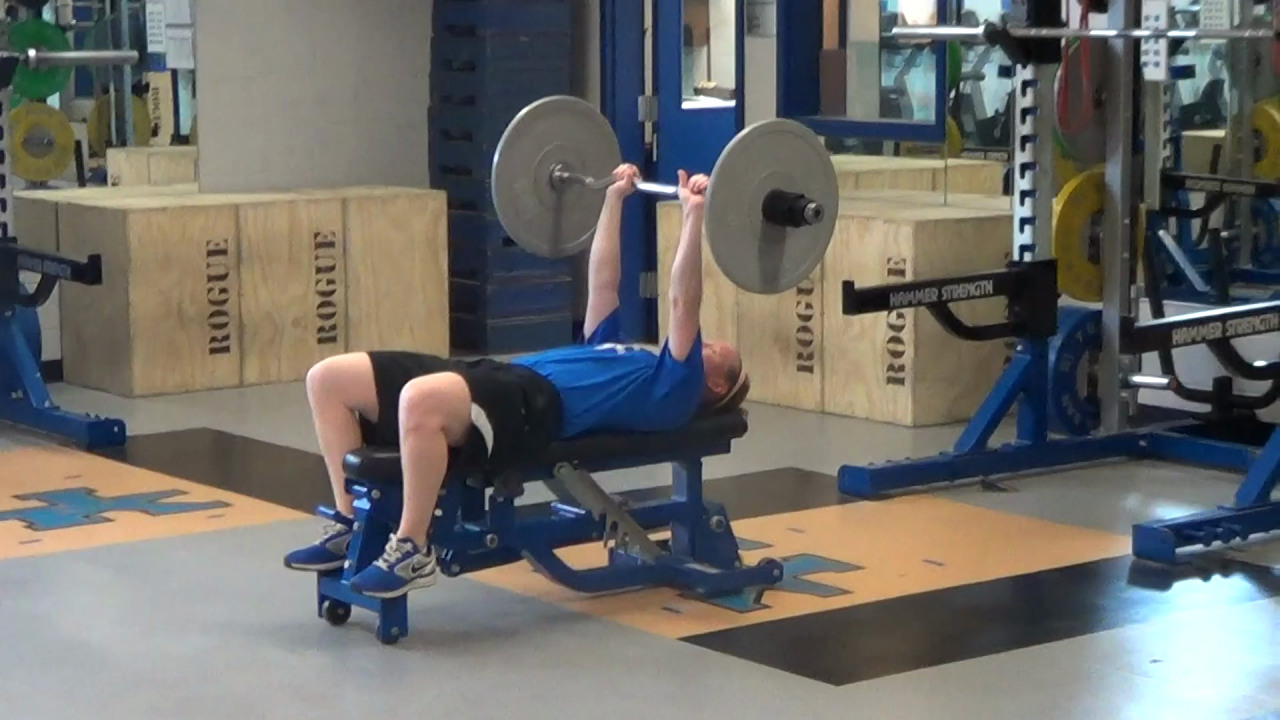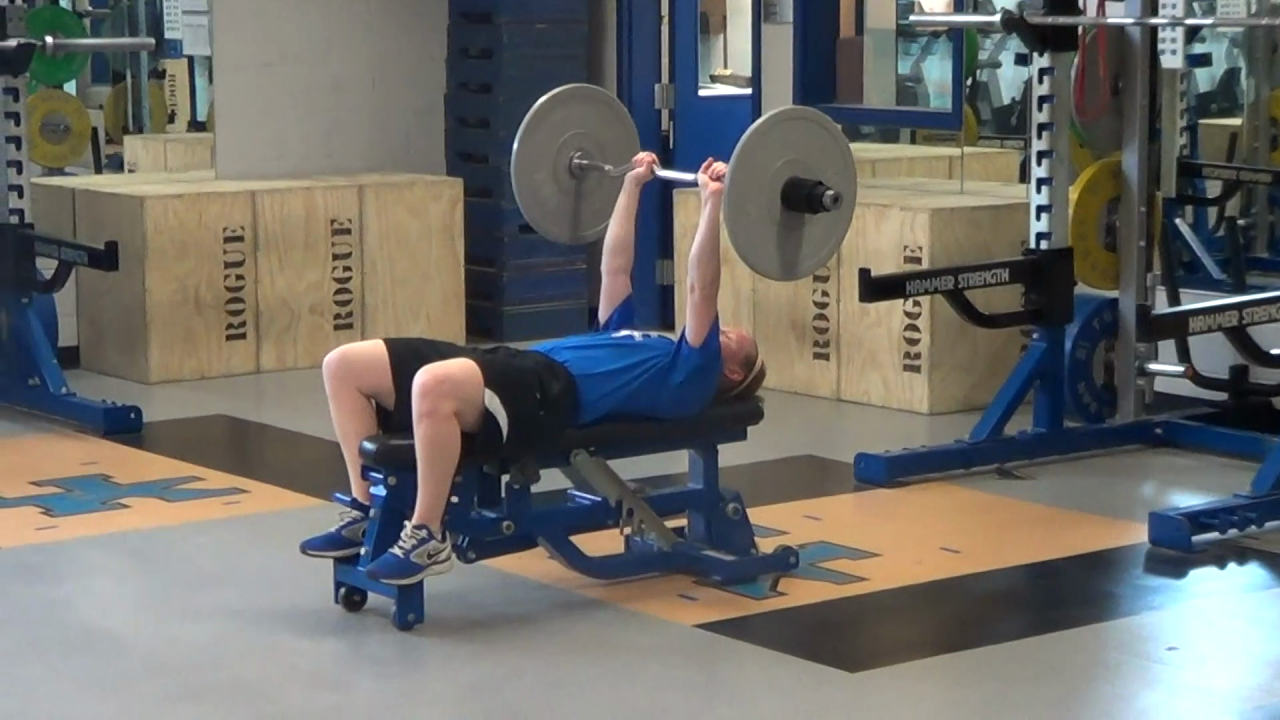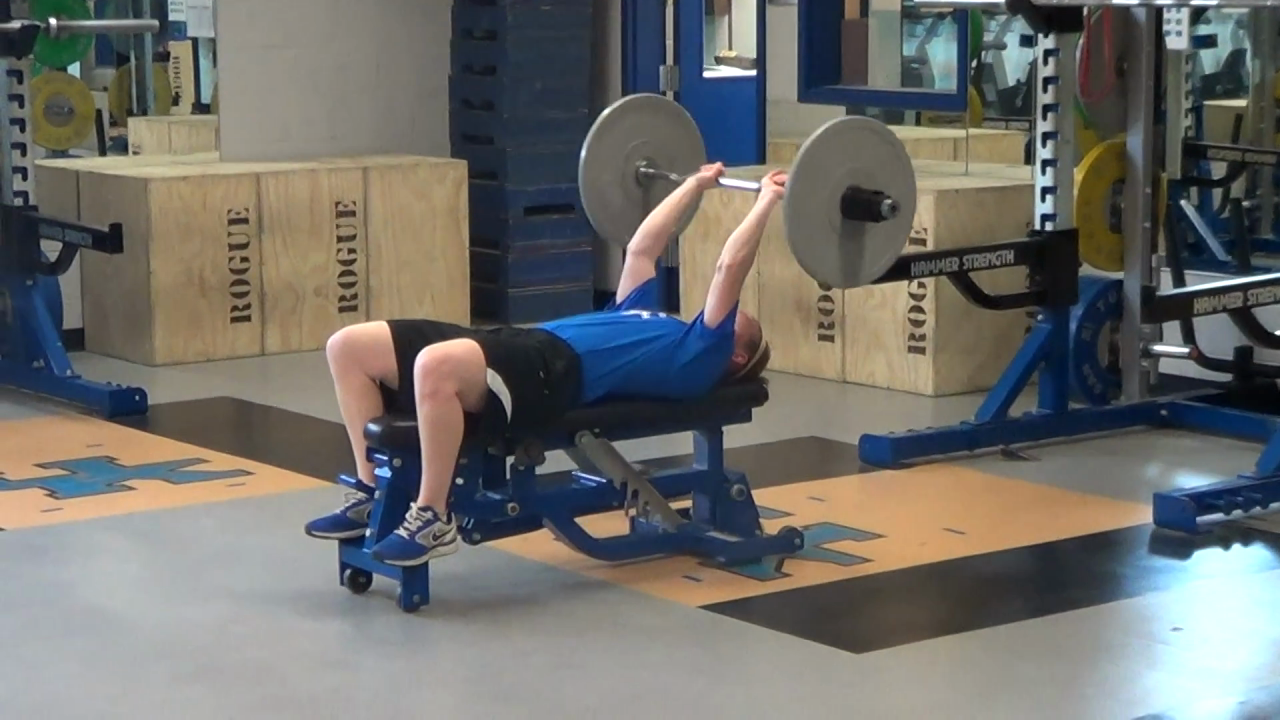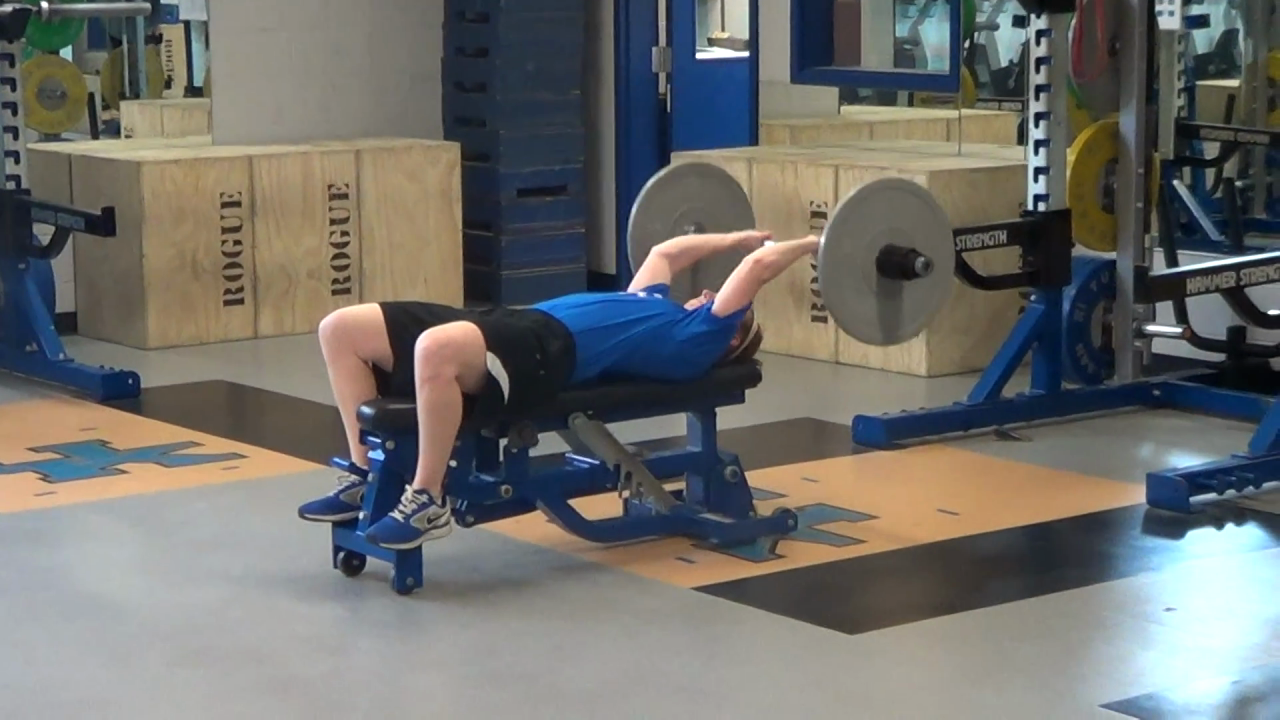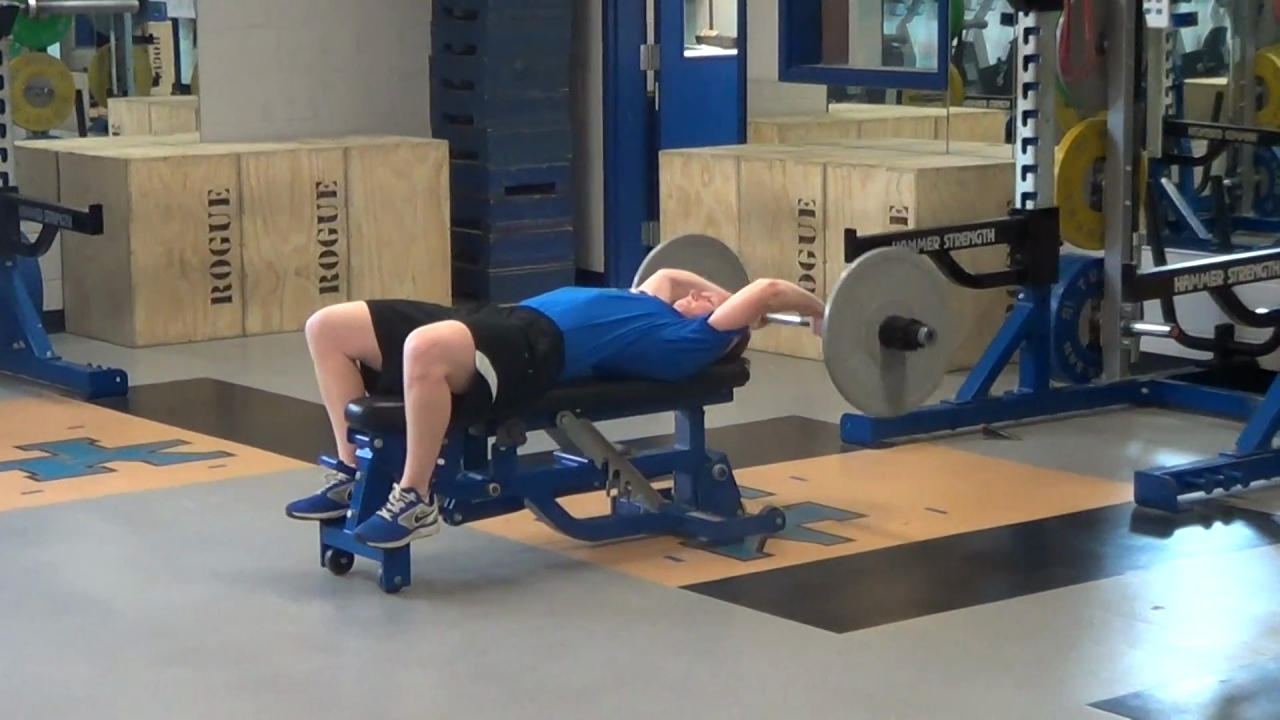
dt=0.4s
person 1, frame 1
left shoulder: (675, 390)
right shoulder: (624, 358)
left elbow: (684, 303)
right elbow: (603, 283)
left wrist: (694, 214)
right wrist: (614, 198)
left hip: (535, 407)
right hip: (497, 376)
left knee: (422, 401)
right knee: (327, 378)
left ankle: (412, 551)
right ankle: (350, 524)
person 1, frame 2
left shoulder: (691, 378)
right shoulder: (637, 343)
left elbow: (702, 290)
right elbow: (614, 269)
left wrist: (711, 201)
right wrist: (632, 184)
left hip: (550, 393)
right hip: (514, 365)
left knee: (434, 387)
right knee: (343, 364)
left ankle: (427, 537)
right ankle: (366, 511)
person 1, frame 3
left shoulder: (699, 359)
right shoulder: (650, 320)
left elbow: (730, 270)
right elbow: (640, 249)
left wrist: (767, 200)
right wrist: (695, 185)
left hip: (554, 370)
right hip: (518, 344)
left knee: (436, 366)
right knee: (347, 346)
left ankle: (433, 520)
right ankle: (372, 495)
person 1, frame 4
left shoulder: (696, 341)
right shoulder: (656, 308)
left elbow: (757, 268)
right elbow: (665, 250)
left wrist: (807, 245)
right wrist: (744, 235)
left hip: (548, 350)
right hip: (516, 323)
left knee: (436, 350)
right knee: (340, 328)
left ankle: (427, 500)
right ankle: (366, 474)
person 1, frame 5
left shoulder: (687, 342)
right shoulder: (654, 312)
left elbow: (765, 291)
right elbow: (667, 275)
left wrist: (818, 309)
right wrist: (729, 296)
left hip: (537, 346)
right hip: (507, 319)
left knee: (425, 349)
right knee: (326, 326)
left ankle: (414, 499)
right ankle: (353, 473)
